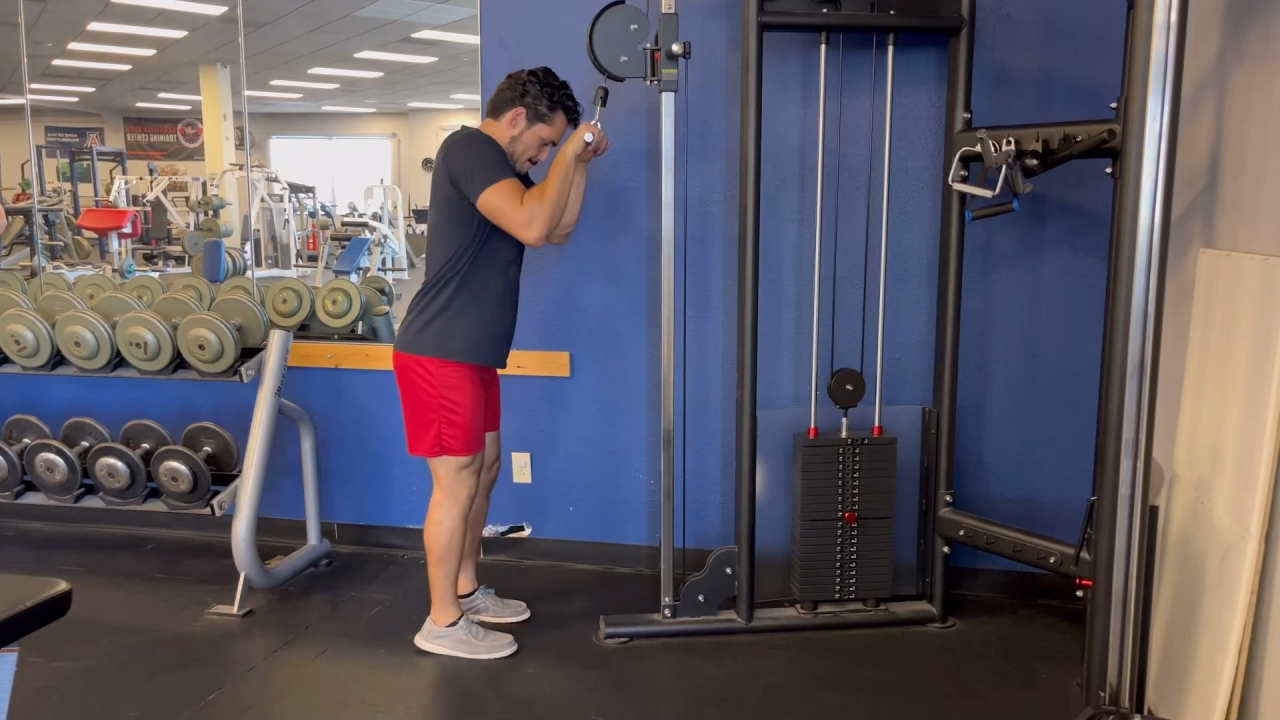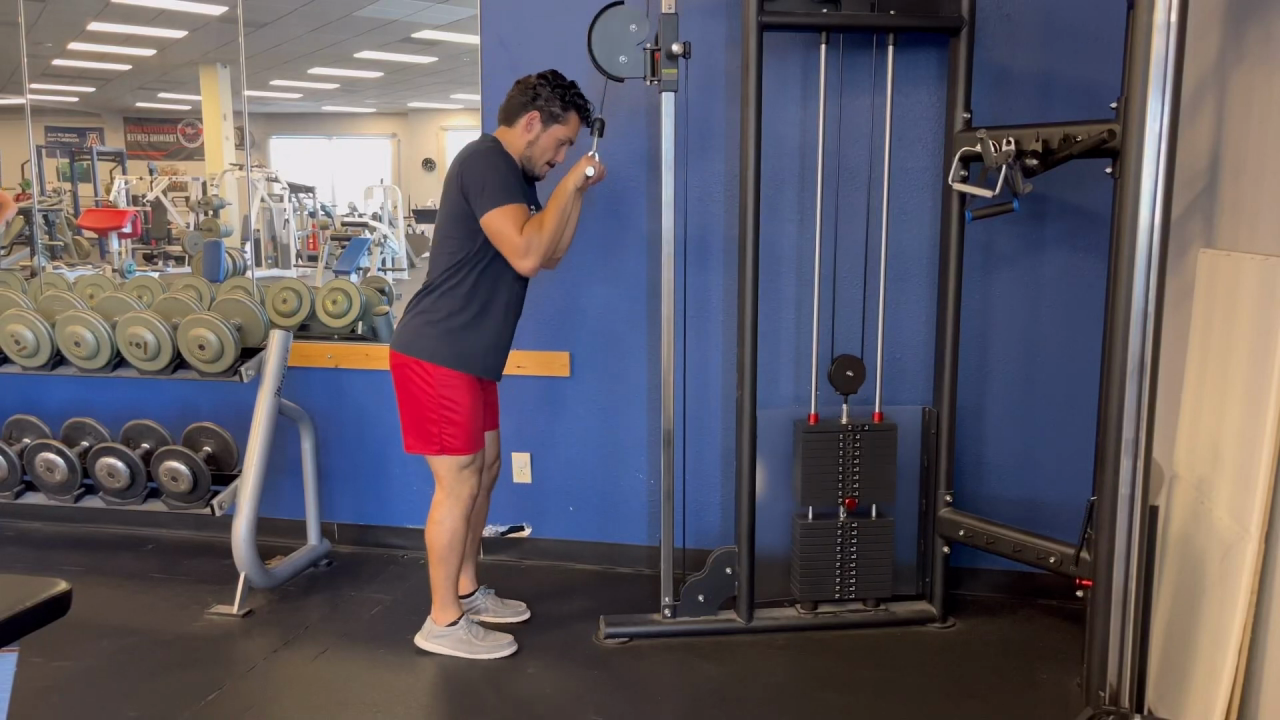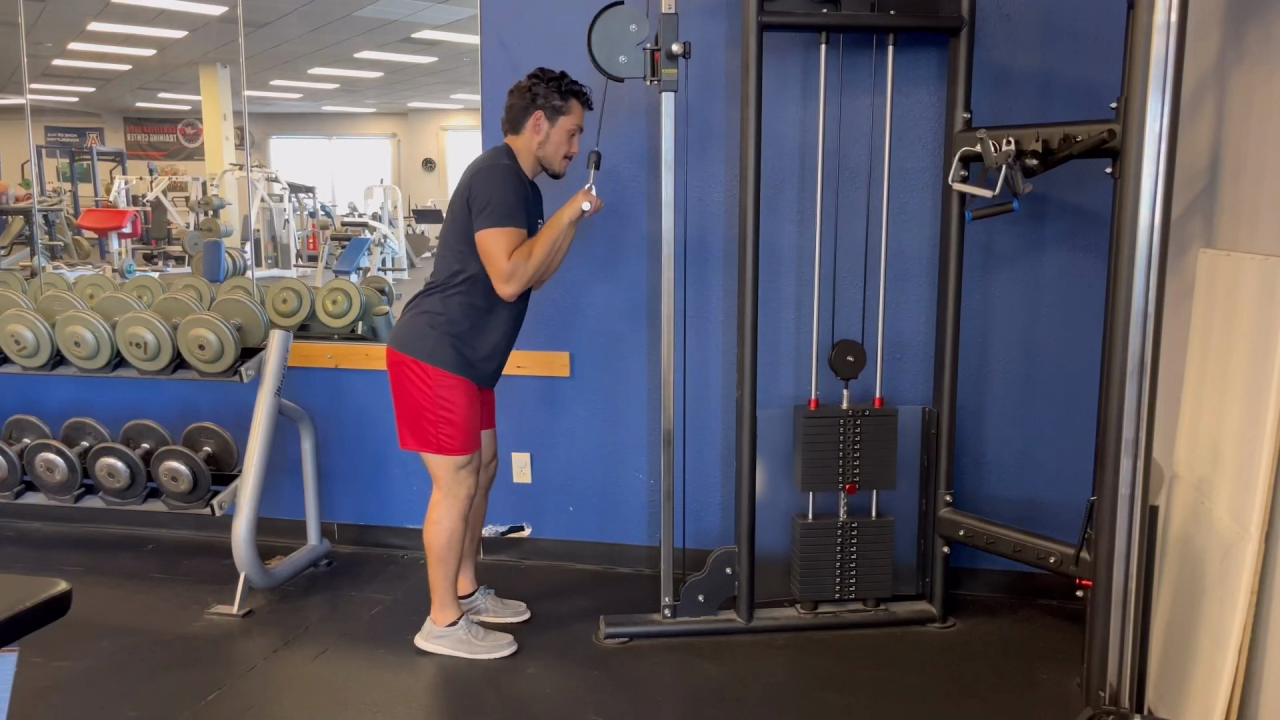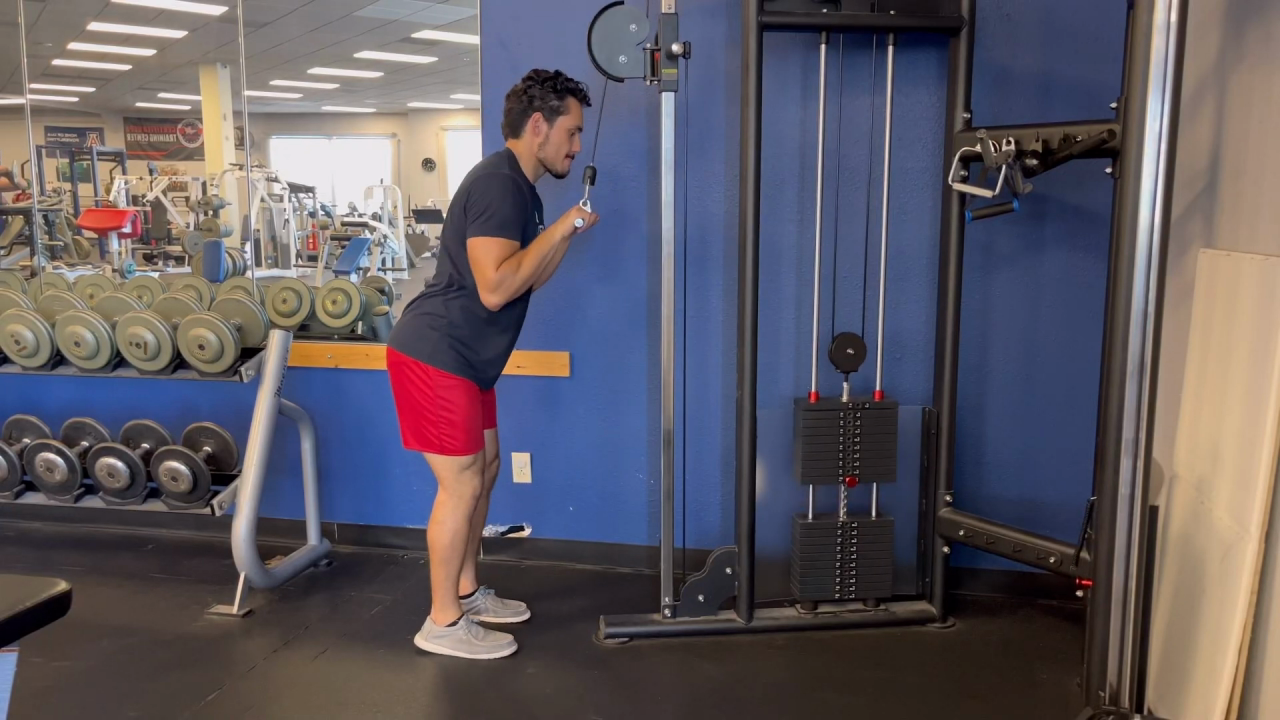
dt=0.2s
person 1, frame 1
left shoulder: (500, 165)
right shoulder: (469, 149)
left elbow: (556, 230)
right elbow: (532, 227)
left wrist: (579, 159)
right wrist: (568, 152)
left hip: (471, 349)
right hip: (439, 351)
left knee: (483, 469)
right knee: (456, 483)
left ankle: (466, 590)
right ankle: (443, 622)
person 1, frame 2
left shoulder: (510, 173)
right shoulder: (487, 162)
left elbow: (549, 254)
right elbow: (526, 256)
left wrist: (575, 188)
right wrist: (570, 181)
left hip: (468, 352)
right hip: (437, 352)
left knee: (484, 468)
right knee: (459, 483)
left ankle: (467, 591)
right ankle: (444, 622)
person 1, frame 3
left shoulder: (519, 182)
right shoulder: (498, 177)
left elbow: (535, 275)
right elbow: (508, 280)
left wrist: (574, 218)
right wrist: (565, 213)
left hip: (464, 354)
right hip: (433, 354)
left knee: (481, 469)
right knee: (456, 484)
left ankle: (466, 592)
right ankle: (443, 623)
person 1, frame 4
left shoulder: (520, 187)
right shoulder: (497, 183)
left elbow: (528, 281)
right elbow: (495, 290)
left wrist: (569, 231)
right wrist: (558, 227)
left hip: (464, 356)
right hip: (434, 356)
left knee: (484, 470)
right knee: (462, 484)
left ankle: (467, 592)
right ankle: (443, 623)
